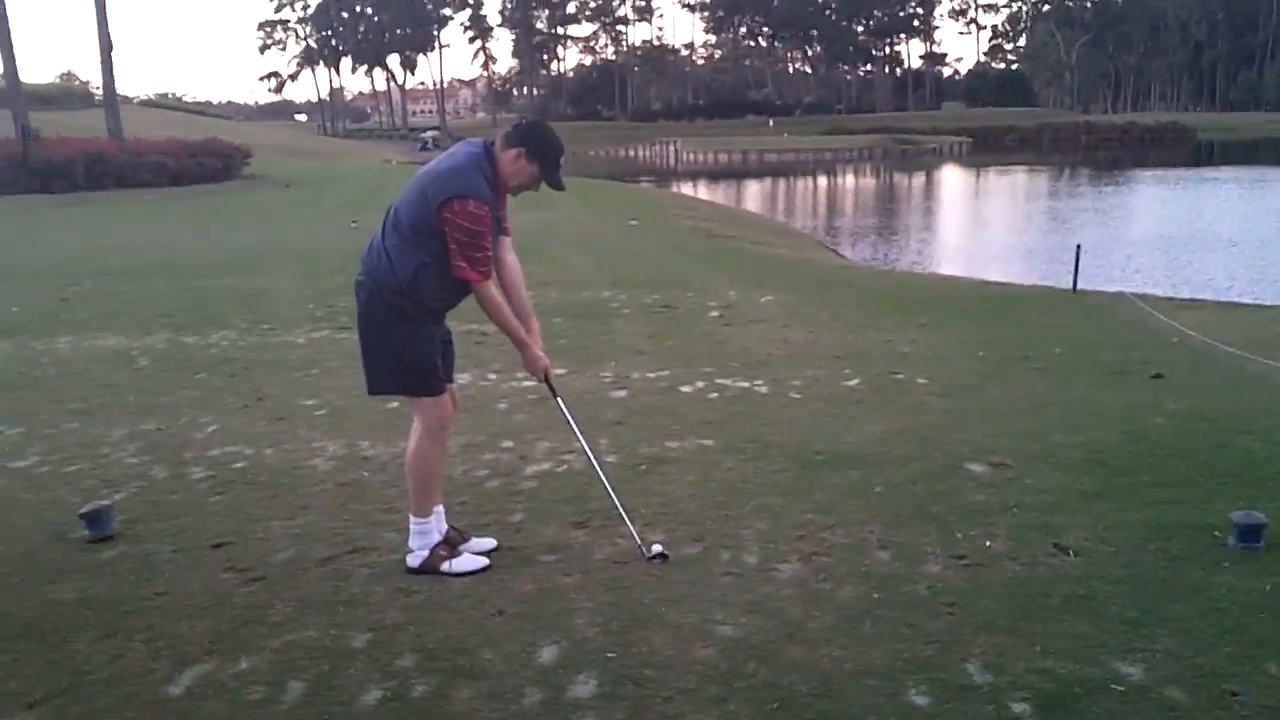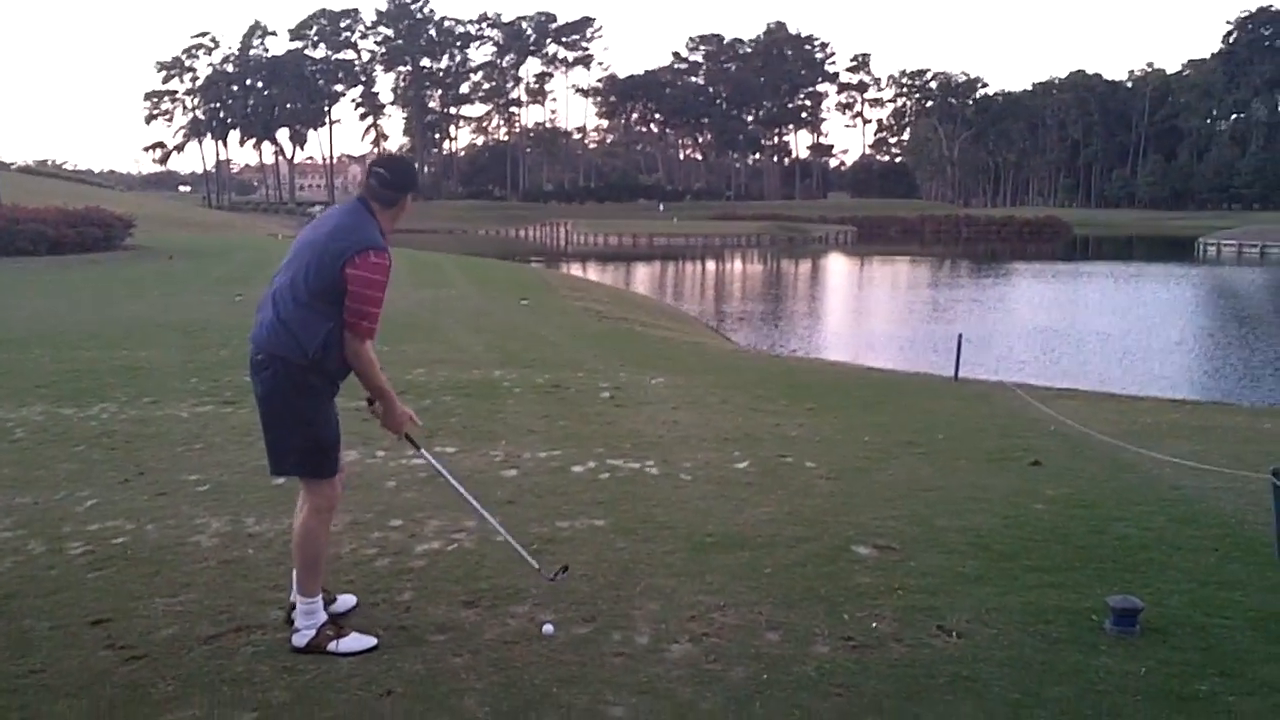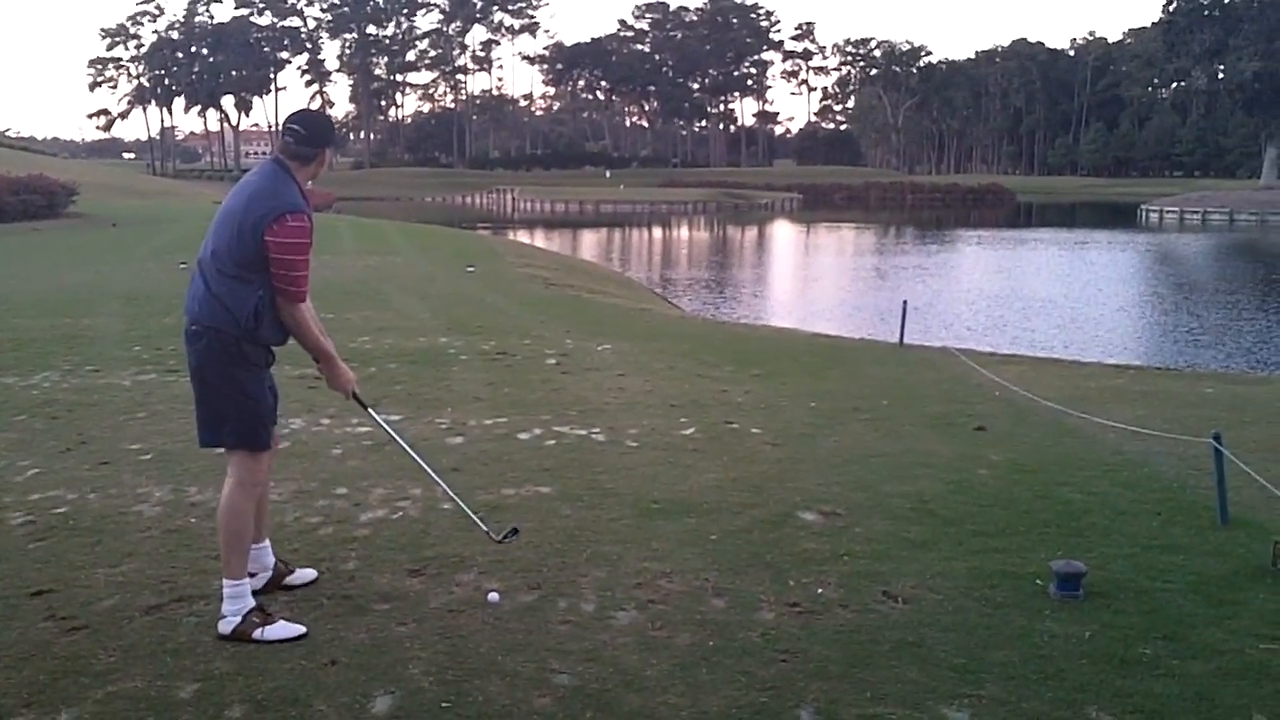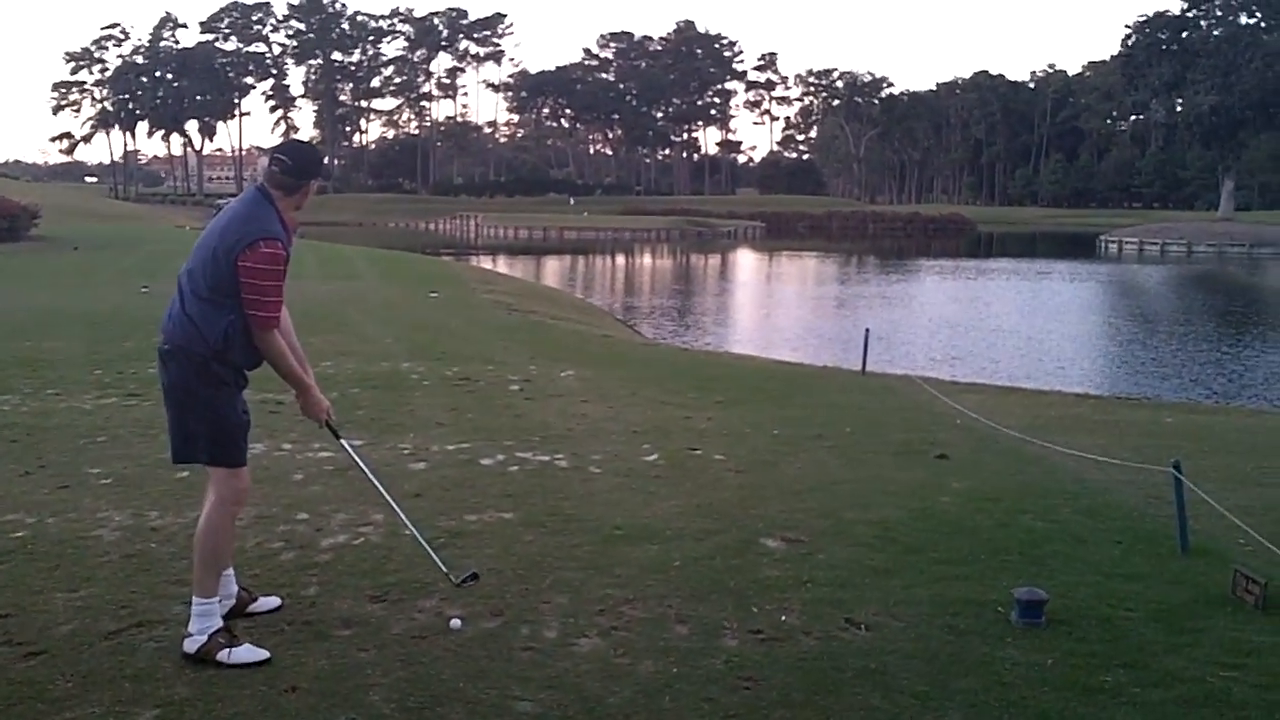
dt=1s
person 1, frame 1
left shoulder: (484, 163)
right shoulder: (467, 193)
left elbow: (503, 252)
right elbow: (482, 285)
left wrist: (532, 328)
right wrist: (526, 348)
left hip: (416, 296)
right hip: (394, 301)
left knee: (441, 406)
right knee: (433, 413)
left ankle: (436, 527)
right ankle: (422, 545)
person 1, frame 2
left shoulder: (338, 220)
right shoulder: (369, 250)
right elbow: (356, 344)
left wrist: (380, 395)
right wrist: (389, 404)
left hip: (283, 361)
right hip: (294, 372)
left knee: (323, 478)
right knee: (322, 492)
left ankle: (305, 595)
right ankle: (309, 625)
person 1, frame 3
left shoulder: (261, 182)
right shoulder: (289, 212)
left elbow: (291, 293)
right elbow: (290, 307)
left wrist: (327, 346)
right wrist: (330, 364)
left hip: (223, 332)
right hip: (230, 343)
left knee: (261, 447)
right knee: (248, 467)
left ankle: (260, 565)
right ankle: (236, 610)
person 1, frame 4
left shoulder: (251, 211)
right shoulder: (264, 239)
left elbow: (274, 311)
right elbow: (264, 332)
left wrist: (307, 374)
right wrist: (305, 391)
left hip: (205, 358)
right hip: (200, 364)
left knee: (228, 478)
right knee: (230, 486)
left ankle: (224, 593)
right ankle: (203, 628)
